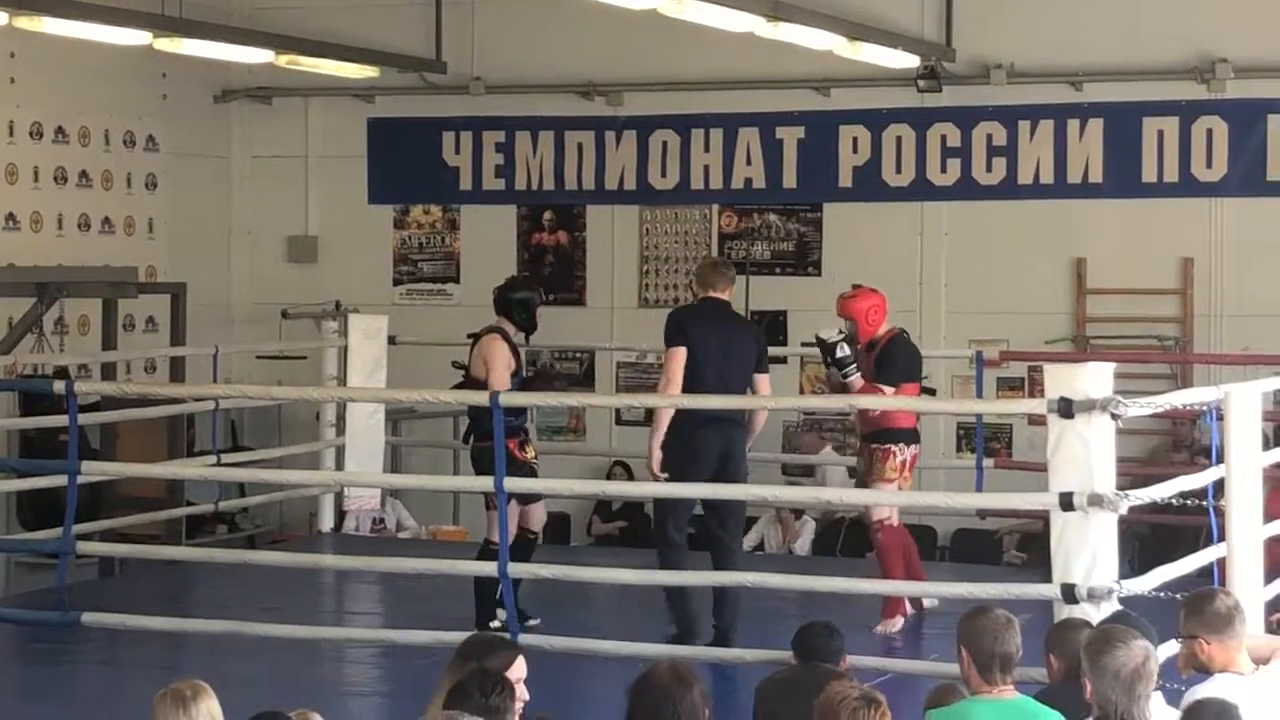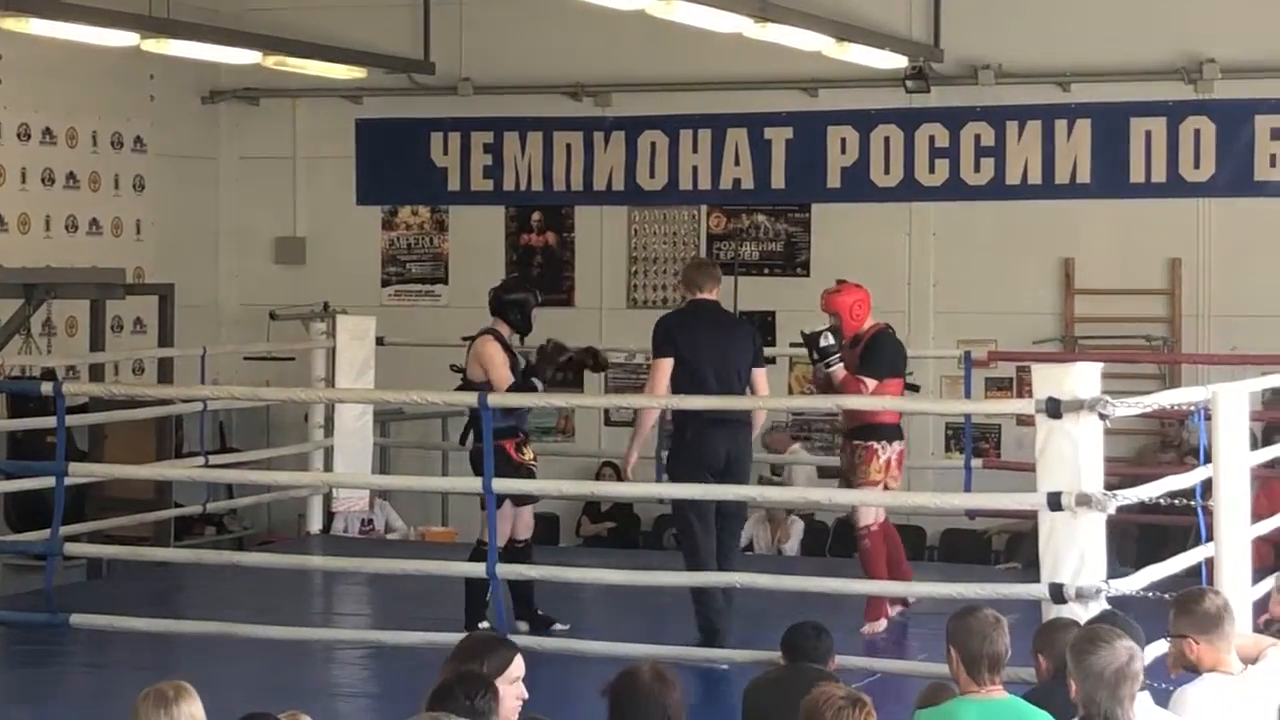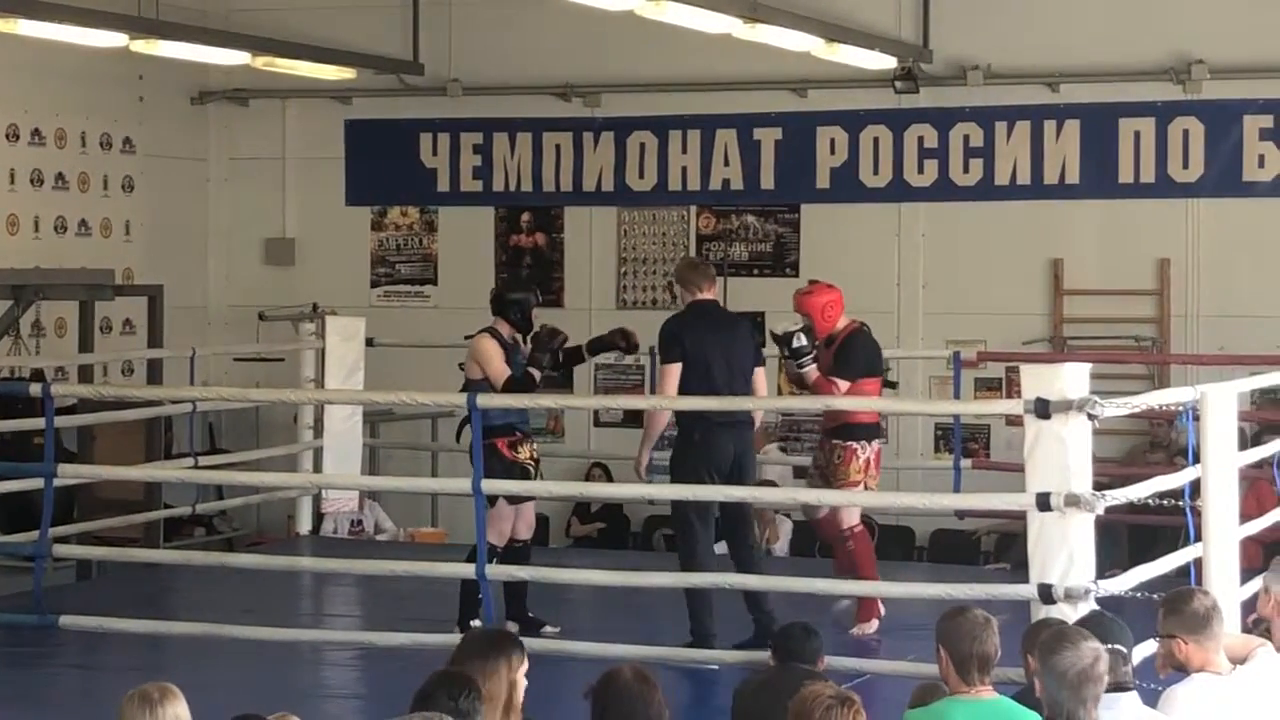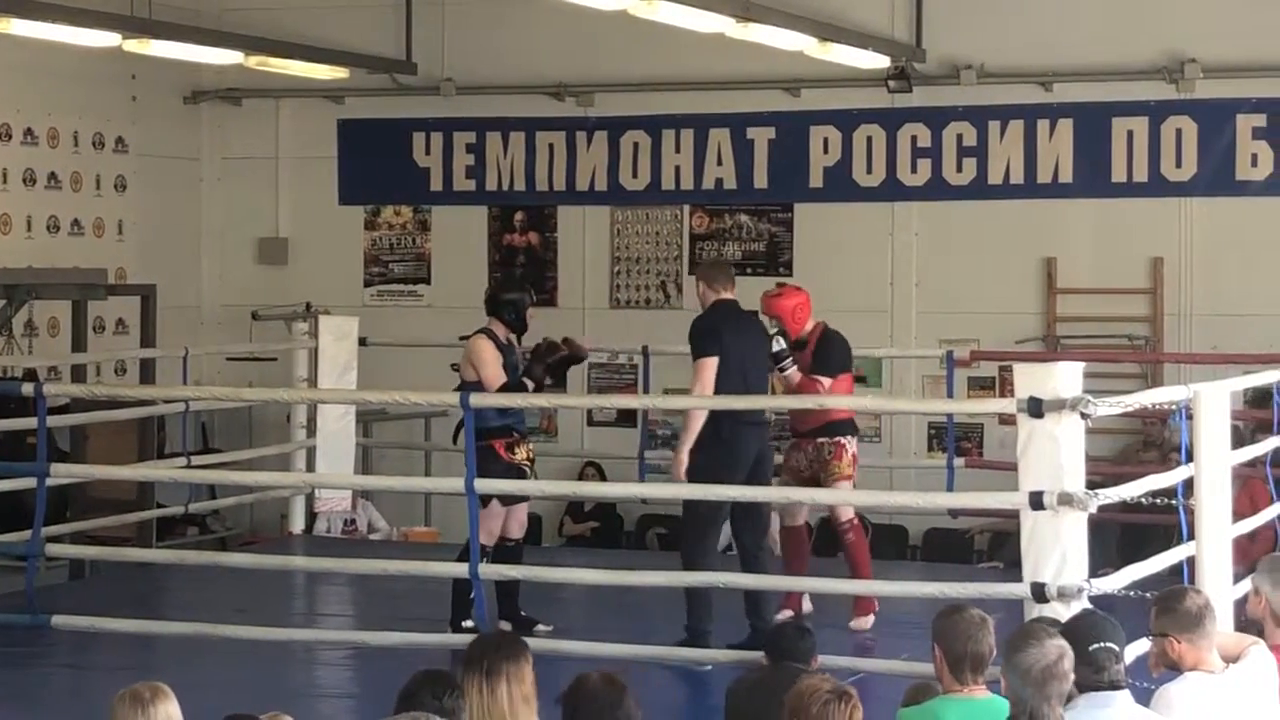
dt=0.3s
person 1, frame 1
left shoulder: (683, 318)
right shoulder: (750, 331)
left elbow: (672, 382)
right elbow: (762, 403)
left wrist: (655, 441)
left hip: (691, 434)
right hip: (731, 438)
left knee: (671, 531)
right knee: (726, 541)
left ankle: (686, 628)
right ankle: (725, 635)
person 1, frame 2
left shoulder: (672, 325)
right shoulder: (744, 329)
left elbow: (656, 392)
right elbow: (762, 398)
left wrist: (634, 448)
left hip: (695, 439)
right hip: (736, 440)
left knee: (698, 540)
right knee: (728, 540)
left ankle: (713, 638)
right ankle: (720, 632)
person 1, frame 3
left shoulder: (676, 327)
right shoulder: (743, 326)
left elbow: (666, 397)
right elbow: (761, 395)
left wrist: (645, 448)
left hip: (699, 440)
right hip: (741, 439)
left knee: (695, 541)
right knee: (743, 535)
left ankle: (703, 641)
right ankle: (765, 627)
person 1, frame 4
left shoulder: (707, 323)
right shoulder: (756, 327)
left elbow: (704, 390)
left wrist: (683, 448)
left hip: (723, 438)
right hip: (758, 436)
left knee: (698, 540)
right knee: (753, 540)
left ankle: (699, 638)
right ankle: (761, 634)
person 2, frame 1
left shoulder: (498, 341)
right shoulder: (495, 344)
right elbow: (504, 404)
left wrist: (530, 385)
right wrist: (535, 391)
left hip: (511, 448)
right hip: (499, 449)
left knee: (534, 522)
right knee: (500, 537)
left ankle: (504, 603)
right ankle: (486, 621)
person 2, frame 2
left shoulder: (499, 344)
right shoulder: (487, 345)
left elbow: (518, 382)
right elbow: (512, 397)
left wrist: (571, 359)
right wrist: (543, 367)
left hip: (511, 449)
right hip: (497, 451)
left knee: (521, 533)
right knee: (495, 538)
left ankle: (527, 614)
right ankle: (474, 621)
person 2, frame 3
left shoulder: (510, 342)
right shoulder: (484, 343)
left elbow: (557, 361)
right elbow: (513, 389)
left wrist: (601, 343)
right wrist: (540, 355)
left hip: (519, 448)
right hip: (498, 450)
left knee: (522, 534)
right knee: (497, 537)
left ankle: (517, 615)
right ankle: (468, 619)
person 2, frame 4
left shoulder: (507, 343)
right shoulder: (481, 345)
left elbow: (532, 387)
right elbow: (505, 397)
left wrist: (561, 362)
right wrist: (536, 366)
left hip: (514, 448)
right hip: (492, 450)
left knee: (514, 533)
right knee: (487, 536)
left ankle: (510, 615)
right ankle: (460, 619)
person 3, frame 1
left shoulder: (898, 349)
right shoulder: (868, 348)
right elbow: (842, 391)
left wrist: (848, 366)
right wrist: (831, 361)
left hip: (895, 443)
right hip: (873, 442)
left knee: (879, 517)
right knee: (889, 521)
left ankle: (896, 605)
person 3, frame 2
left shoulder: (883, 343)
right shoulder: (853, 342)
left elbow: (857, 393)
right elbow: (829, 389)
left wrist: (831, 358)
right wrist: (817, 356)
left hip: (879, 440)
right hip: (856, 439)
left knee: (864, 522)
right knee: (876, 519)
left ankle: (879, 608)
right ankle: (902, 586)
person 3, frame 3
left shoulder: (858, 343)
right shoulder: (831, 340)
left elbow: (830, 393)
right elbow: (806, 384)
left wrist: (803, 359)
right wrist: (790, 354)
left hip: (856, 440)
right hip: (833, 438)
left knee: (847, 522)
right knee: (817, 512)
left ankle: (870, 607)
right ankle: (848, 577)
person 3, frame 4
left shoulder: (830, 342)
right shoulder: (792, 343)
left elbow: (815, 393)
right elbow: (776, 384)
left wrist: (783, 362)
left hip: (835, 437)
right hip: (802, 439)
left knee: (842, 515)
right knee: (791, 518)
left ankle: (866, 602)
right ankle: (796, 597)
